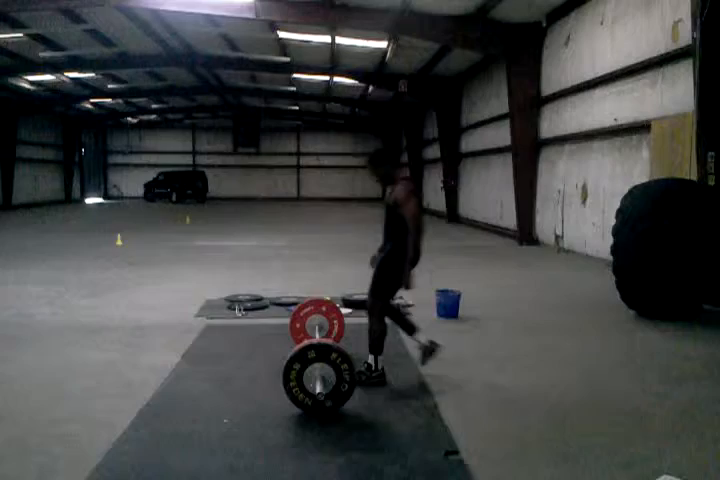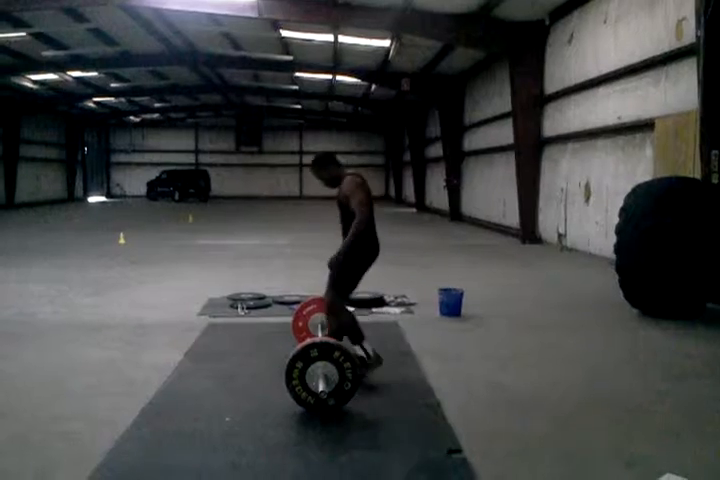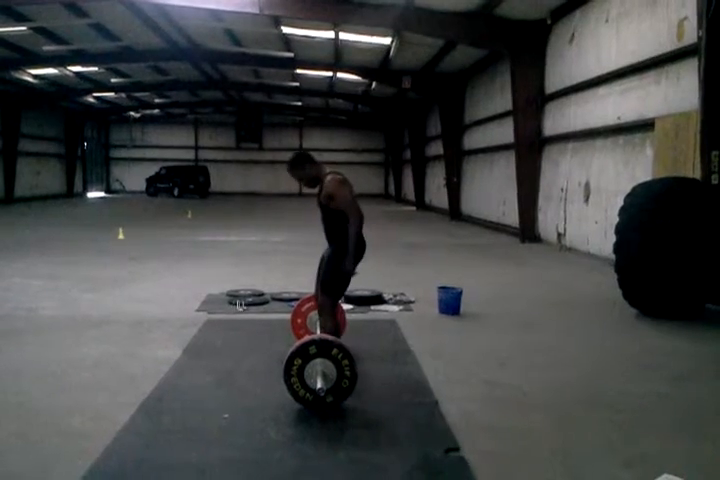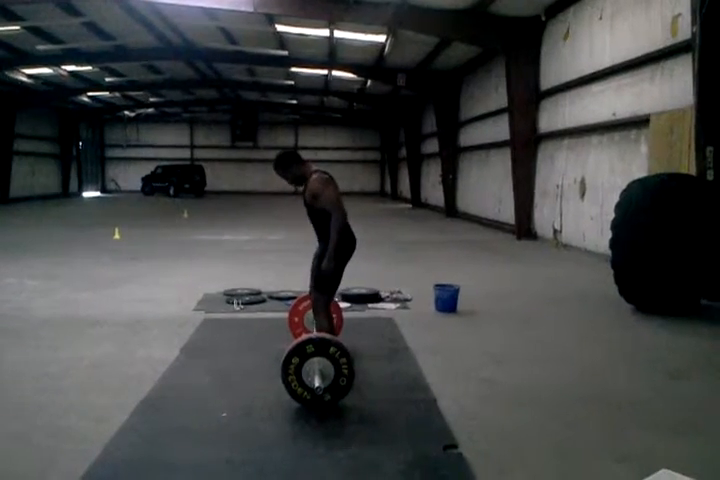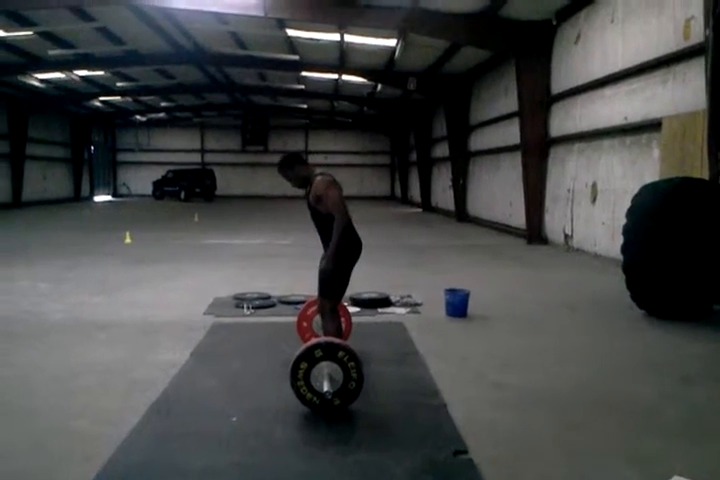
dt=0.5s
person 1, frame 1
left shoulder: (404, 189)
right shoulder: (396, 187)
left elbow: (415, 230)
left wrist: (406, 269)
right wrist: (381, 251)
left hip: (400, 254)
right hip: (393, 252)
left knee: (375, 307)
right knee: (382, 305)
left ankle: (374, 369)
right ankle: (423, 342)
person 1, frame 2
left shoulder: (351, 183)
right shoulder: (347, 184)
left elbow: (362, 219)
left wrist: (341, 252)
right wrist: (343, 251)
left hip: (360, 248)
right hip: (354, 248)
left knee: (334, 302)
right knee: (332, 300)
left ankle: (367, 355)
person 1, frame 3
left shoulder: (333, 183)
right shoulder: (326, 183)
left elbow: (356, 217)
left wrist: (350, 257)
left hip: (345, 249)
right hip: (337, 247)
left knee: (325, 305)
right knee: (321, 299)
person 1, frame 4
left shoulder: (318, 181)
right shoulder: (313, 181)
left elbow: (339, 216)
left wrist: (330, 256)
left hip: (336, 245)
right hip: (328, 243)
left knee: (320, 303)
right knee: (315, 298)
person 1, frame 5
left shoulder: (322, 183)
right shoulder: (314, 185)
left elbow: (342, 217)
left wrist: (330, 256)
right wrist: (329, 254)
left hip: (342, 249)
right hip: (336, 249)
left knee: (327, 307)
right knee: (325, 305)
